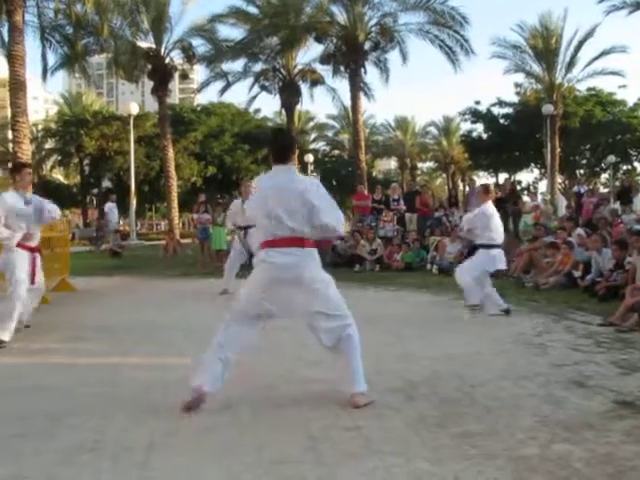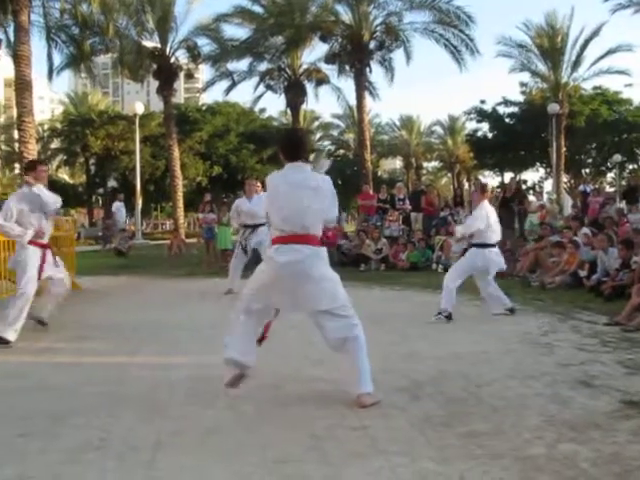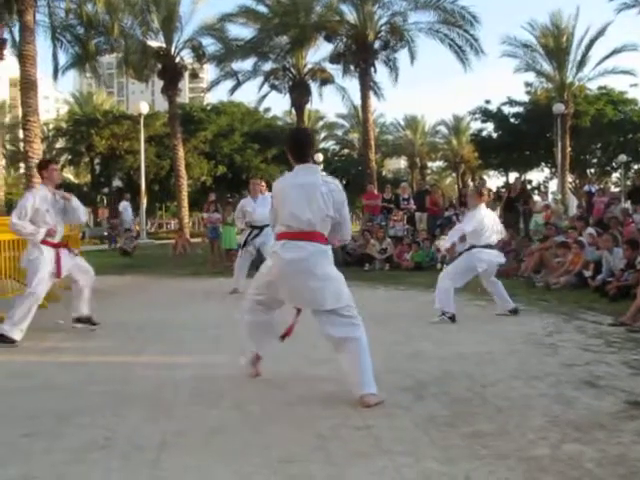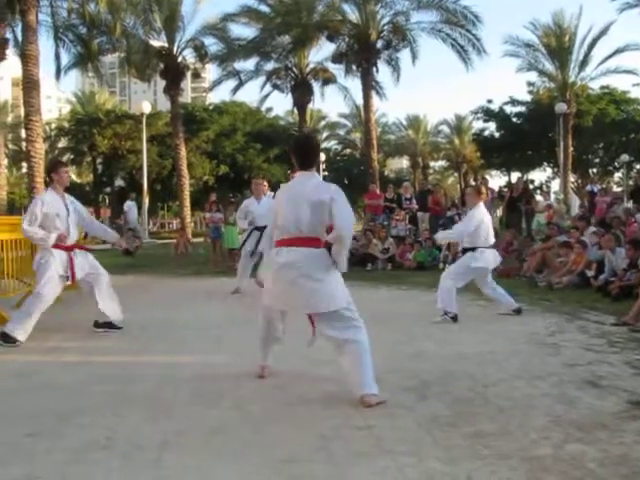
dt=0.1s
person 1, frame 1
left shoulder: (260, 185)
right shoulder: (310, 185)
right elbow: (334, 226)
left hip: (269, 264)
right hip: (305, 264)
left knee: (235, 325)
right knee: (342, 325)
left ankle: (201, 387)
right ankle: (358, 391)
person 1, frame 2
left shoulder: (273, 180)
right shoulder: (322, 182)
right elbow: (329, 218)
left hip: (277, 259)
right hip: (311, 260)
left knee: (249, 309)
right knee: (347, 325)
left ankle: (239, 363)
right ankle: (364, 391)
person 1, frame 3
left shoulder: (281, 184)
right shoulder: (331, 185)
right elbow: (343, 232)
left hip: (282, 255)
right hip: (316, 258)
left knee: (256, 302)
right knee: (348, 325)
left ankle: (256, 356)
right ankle: (367, 391)
person 1, frame 4
left shoulder: (284, 191)
right shoulder: (330, 191)
left elbow: (272, 231)
right elbow: (345, 228)
left wrist: (265, 270)
right wrist: (339, 261)
left hip: (280, 260)
right hip: (314, 262)
left knee: (271, 313)
right knee: (349, 328)
left ankle: (265, 363)
right ankle: (368, 391)
person 2, frame 1
left shoulder: (34, 199)
left elbow: (53, 213)
left wrist: (39, 204)
right wrist: (16, 237)
left hip: (32, 253)
right hip: (16, 253)
left knee: (36, 288)
right knee: (18, 293)
left ankle: (19, 321)
person 2, frame 2
left shoulder: (44, 194)
right shoulder: (18, 198)
left elbow: (53, 204)
left wrist: (36, 187)
right wrist: (28, 234)
left hip: (45, 251)
right hip: (29, 250)
left knee: (61, 282)
right knee: (26, 292)
left ankle: (40, 314)
person 2, frame 3
left shoulder: (61, 197)
right shoulder: (33, 196)
left elbow: (81, 218)
right elbow: (15, 222)
left wrist: (72, 200)
right wrist: (41, 233)
left hip: (59, 250)
right hip: (41, 250)
left knee: (86, 273)
right knee: (36, 292)
left ankle: (81, 315)
person 2, frame 4
left shoulder: (71, 201)
right shoulder: (43, 201)
left elbow: (90, 222)
right elbow: (27, 228)
left wrist: (113, 236)
right wrist: (53, 238)
left hip: (72, 253)
right hip: (53, 255)
left knee: (100, 278)
right knee: (44, 294)
left ankle: (106, 319)
person 3, frame 1
left shoulder: (485, 210)
right shoulder: (489, 210)
left elbow: (469, 221)
left wrist: (466, 226)
right wrist: (469, 232)
left hip: (487, 252)
right hip: (488, 251)
left knee: (462, 274)
right knee: (481, 282)
left ankle: (476, 303)
right ankle: (500, 308)
person 3, frame 2
left shoulder: (481, 211)
right shoulder: (490, 210)
left elbow: (473, 226)
left wrist: (460, 231)
right wrist: (470, 233)
left hip: (479, 252)
right hip: (490, 252)
left knee: (452, 277)
right knee: (485, 282)
left ankle: (445, 312)
right ankle: (506, 307)
person 3, frame 3
left shoulder: (475, 214)
right shoulder: (491, 214)
left elbow: (461, 229)
right elbow: (501, 233)
left wrist: (446, 244)
left hip: (476, 254)
right hip: (489, 253)
left knee: (446, 278)
right knee: (490, 282)
left ankle: (448, 313)
right ankle: (510, 308)
person 3, frame 4
left shoulder: (477, 214)
right shoulder: (480, 213)
left elbow: (461, 232)
left wrist: (440, 236)
left hip: (475, 256)
right hip: (483, 255)
left knee: (448, 277)
right knee: (487, 285)
left ankle: (450, 313)
right ankle: (513, 307)
person 4, frame 1
right shoulder: (235, 203)
right elbow: (229, 218)
right wrist: (232, 226)
right hip: (241, 235)
right knee: (232, 262)
right ankle: (226, 287)
person 4, frame 2
left shoulder: (262, 198)
right shoulder: (239, 202)
left elbow: (262, 212)
right elbow: (233, 217)
right wrist: (237, 226)
left hip: (261, 232)
right hip: (245, 233)
right knee: (237, 261)
right ankle: (232, 287)
person 4, frame 3
left shoulder: (267, 199)
right shoulder: (244, 202)
left elbow: (270, 214)
right elbow: (238, 217)
left wrist: (255, 217)
right wrist: (243, 225)
left hip: (265, 233)
right hip: (250, 234)
right knee: (241, 261)
right ankle: (237, 286)
person 4, frame 4
left shoulder: (270, 201)
right shoulder: (247, 203)
right elbow: (239, 218)
right wrist: (246, 225)
right hip: (252, 235)
right knee: (245, 261)
right ankle: (238, 286)
